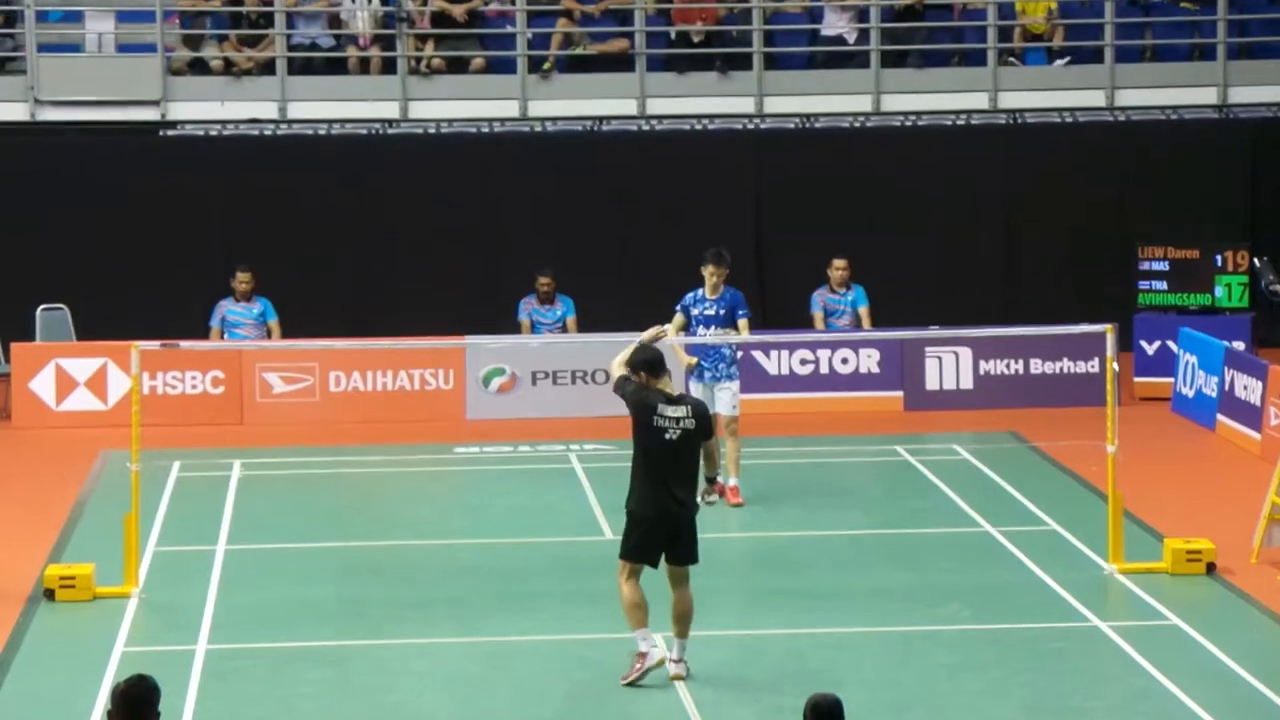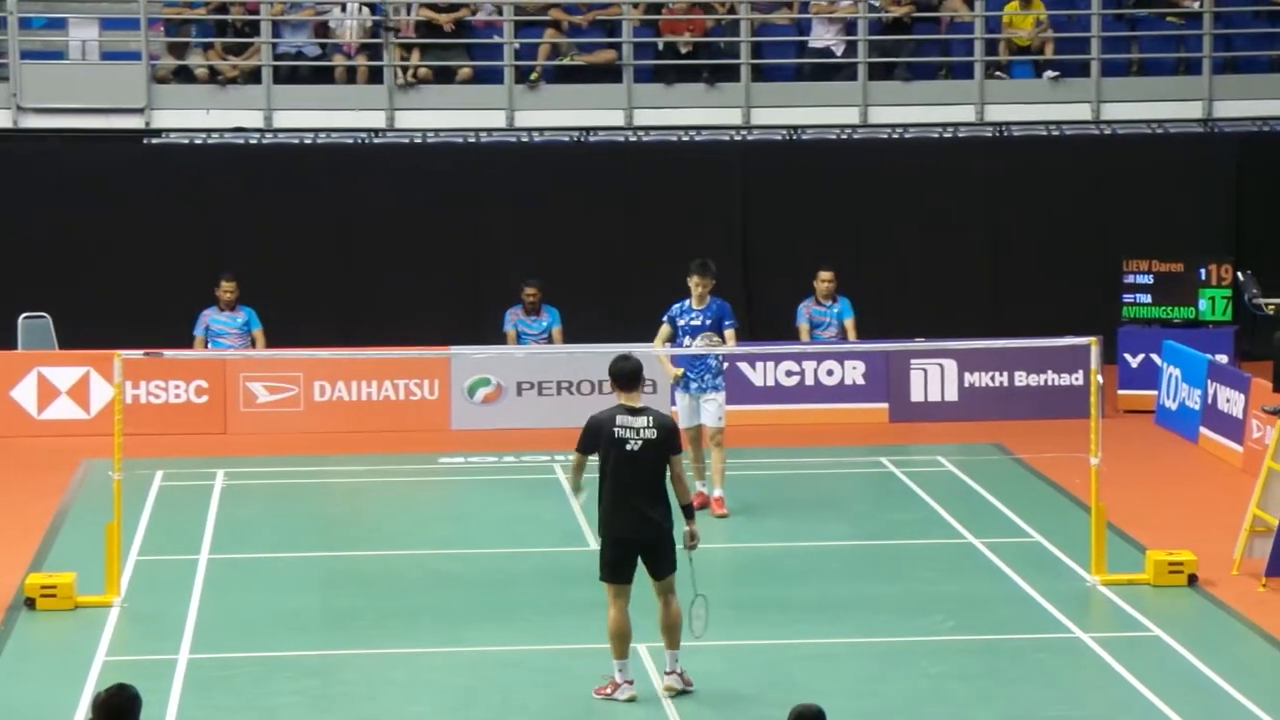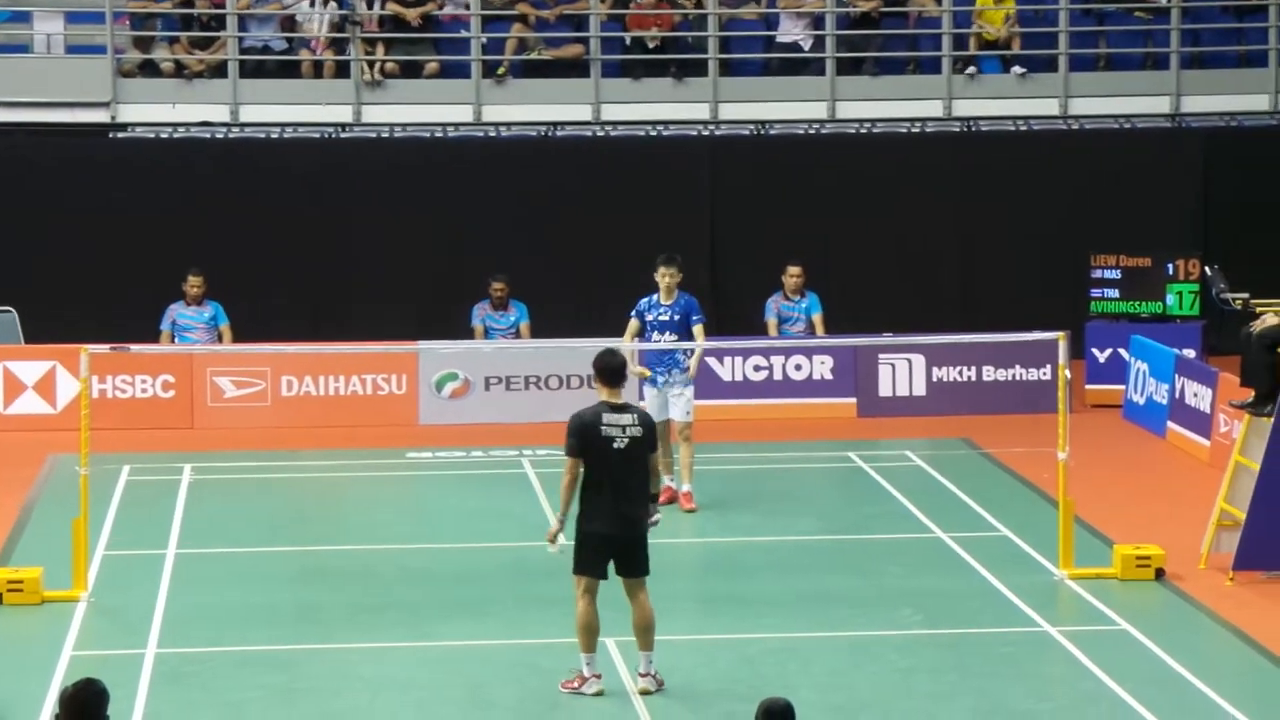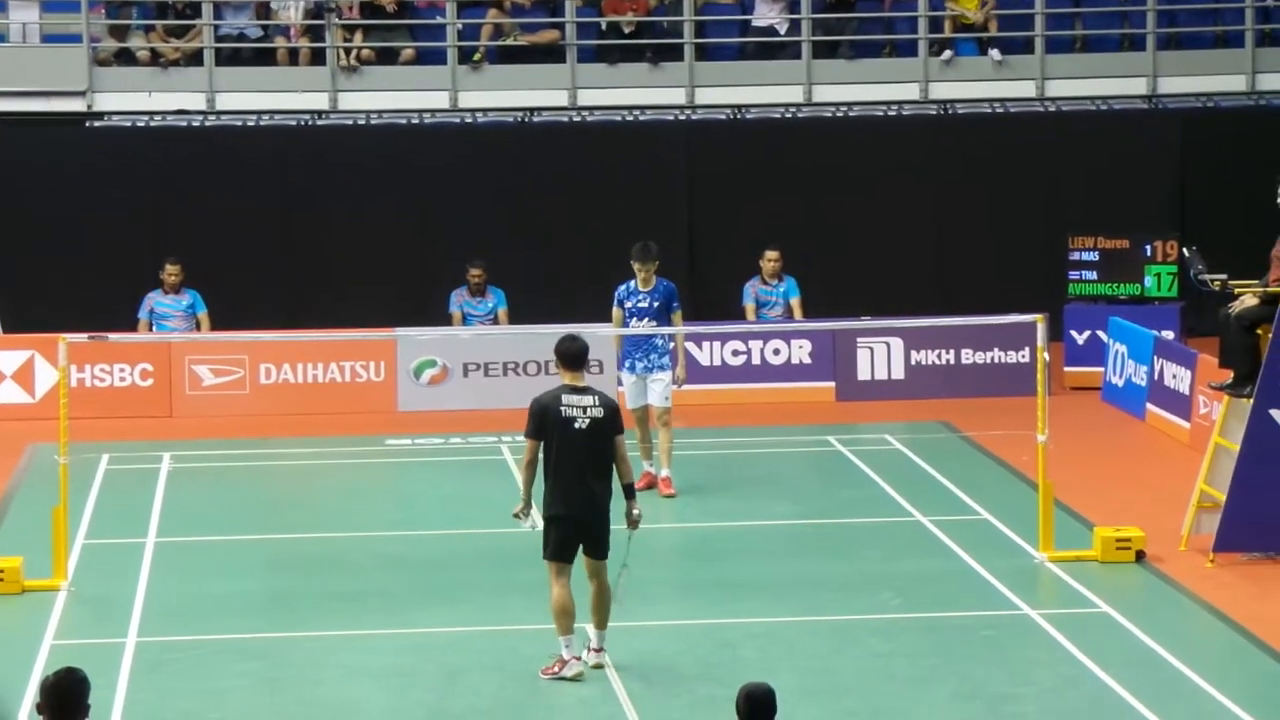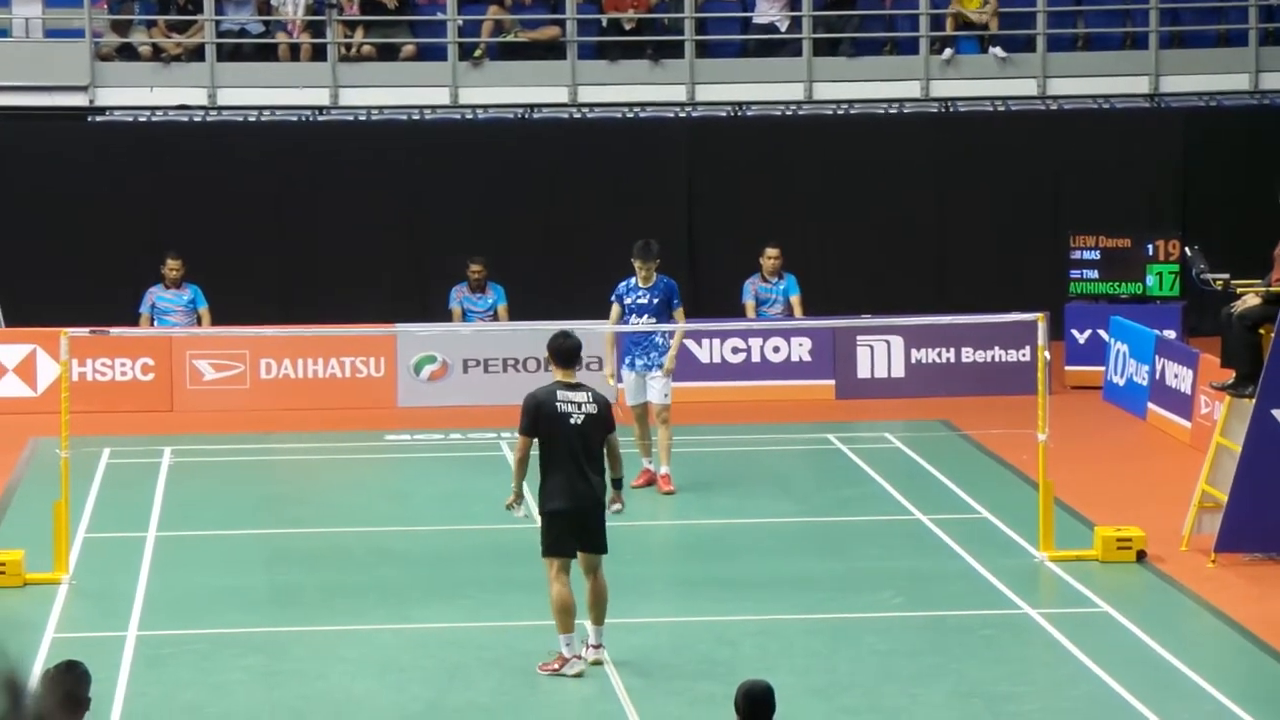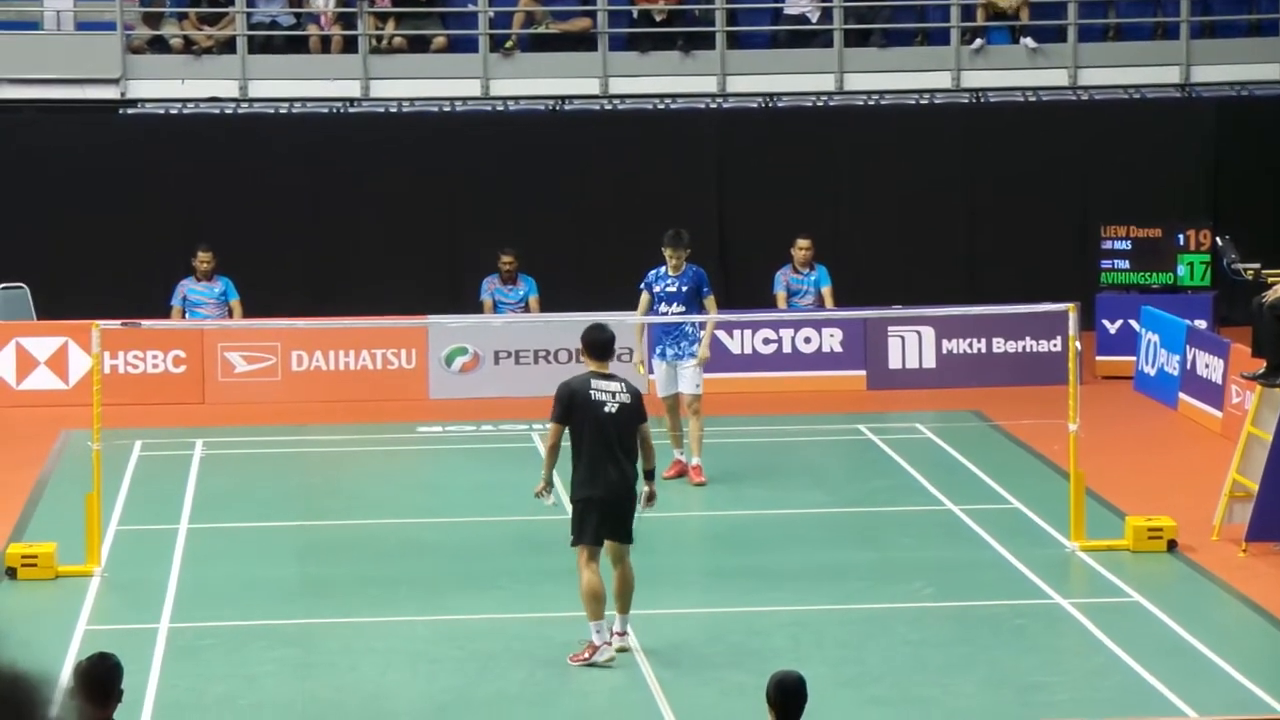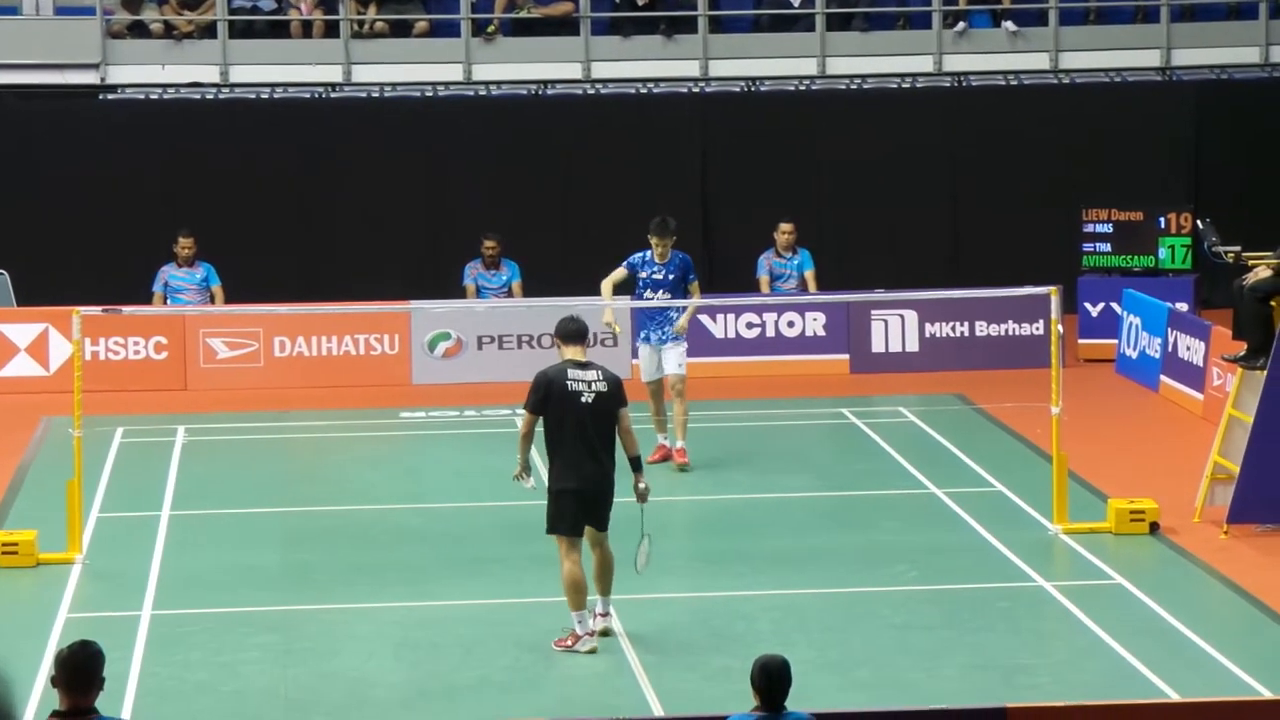
dt=0.7s
person 1, frame 1
left shoulder: (641, 401)
right shoulder: (697, 408)
left elbow: (615, 367)
right elbow: (709, 453)
left wrist: (642, 340)
left hip: (646, 510)
right hip: (683, 511)
left knee: (628, 577)
right knee: (680, 583)
left ankle: (648, 648)
right ankle: (678, 660)
person 1, frame 2
left shoulder: (599, 423)
right shoulder: (665, 423)
left elbow: (577, 464)
right elbow: (678, 477)
left wrist: (576, 487)
right wrist: (690, 520)
left hip: (617, 529)
right hip: (658, 526)
left knee: (618, 602)
right knee: (668, 595)
left ankle: (622, 681)
right ankle: (673, 672)
person 1, frame 3
left shoulder: (583, 420)
right shoulder: (644, 420)
left elbow: (572, 474)
right elbow: (654, 470)
left wrist: (560, 518)
right wrist: (653, 503)
left hip: (595, 524)
right hip: (633, 523)
left knee: (586, 595)
right knee: (639, 595)
left ankle: (589, 675)
right ankle: (647, 673)
person 1, frame 4
left shoulder: (543, 404)
right shoulder: (608, 404)
left elbow: (530, 457)
right elbow: (621, 457)
left wrist: (525, 498)
right wrist: (631, 499)
left hip: (560, 506)
right hip: (598, 505)
left knee: (560, 579)
right knee: (598, 574)
left ankle: (569, 657)
right ankle: (597, 649)
person 1, frame 5
left shoulder: (538, 399)
right shoulder: (600, 401)
left elbow: (522, 453)
right elbow: (614, 452)
left wrist: (517, 489)
right wrist: (617, 489)
left hip: (557, 501)
right hip: (594, 500)
left knee: (559, 574)
right knee: (594, 570)
left ankle: (570, 655)
right ankle: (595, 645)
person 1, frame 6
left shoulder: (571, 388)
right shoulder: (631, 391)
left elbow: (553, 442)
right elbow: (646, 443)
left wrist: (546, 478)
right wrist: (649, 481)
left hip: (589, 489)
right hip: (624, 488)
left knee: (588, 562)
right knee: (621, 558)
left ankle: (600, 642)
right ankle: (621, 632)
person 1, frame 7
left shoulder: (548, 378)
right shoulder: (610, 379)
left elbow: (527, 429)
right elbow: (626, 429)
left wrist: (523, 462)
right wrist: (638, 475)
left hip: (566, 479)
right hip: (602, 477)
left knee: (569, 552)
right knee: (600, 542)
left ankle: (582, 632)
right ankle: (603, 614)
person 2, frame 1
left shoulder: (735, 297)
right shoulder: (690, 299)
left elbow: (744, 331)
right elbow: (672, 331)
left wrist: (738, 337)
right wrist: (682, 356)
left hip: (726, 372)
right hip: (699, 372)
left knee: (730, 426)
left ankle: (733, 484)
right ankle: (714, 481)
person 2, frame 2
left shoulder: (722, 308)
right shoulder: (677, 310)
left elbow: (732, 343)
right elbow: (659, 342)
left wrist: (721, 345)
right wrist: (669, 367)
left hip: (712, 383)
right hip: (684, 383)
left knee: (715, 438)
right knee: (692, 439)
left ankle: (717, 495)
right ankle: (700, 491)
person 2, frame 3
left shoulder: (689, 303)
right shoulder: (644, 305)
left elbow: (700, 338)
right elbow: (628, 338)
left wrist: (695, 360)
right wrist: (633, 365)
left hip: (680, 378)
right hip: (652, 378)
left knee: (684, 433)
right knee: (660, 434)
left ankle: (686, 490)
right ankle: (669, 485)
person 2, frame 4
left shoulder: (668, 289)
right shoulder: (622, 291)
left elbow: (678, 328)
right elbow: (617, 330)
left wrist: (681, 363)
right wrist: (621, 360)
left hip: (660, 364)
right hip: (631, 365)
left knee: (662, 418)
right knee: (639, 419)
left ankle: (665, 475)
right ankle: (648, 471)
person 2, frame 5
left shoulder: (668, 286)
right shoulder: (623, 289)
left elbow: (680, 323)
right elbow: (612, 327)
left wrist: (671, 354)
right wrist: (609, 361)
left hip: (657, 361)
right hip: (631, 361)
left knee: (662, 415)
right knee: (638, 415)
left ankle: (664, 472)
right ankle: (647, 468)
person 2, frame 6
left shoulder: (697, 275)
right shoulder: (653, 277)
left elbow: (712, 312)
right elbow: (641, 314)
left wrist: (705, 344)
right wrist: (638, 349)
left hip: (689, 350)
right hip: (661, 351)
left knee: (693, 405)
right knee: (669, 406)
left ankle: (696, 464)
right ankle: (679, 459)
person 2, frame 7
left shoulder: (683, 261)
right shoulder: (638, 260)
left elbow: (696, 295)
right elbow: (607, 282)
left wrist: (686, 318)
right wrist: (608, 310)
left hip: (673, 334)
right hip: (647, 335)
left knee: (678, 387)
right knee: (654, 391)
left ankle: (680, 447)
right ankle: (663, 443)
